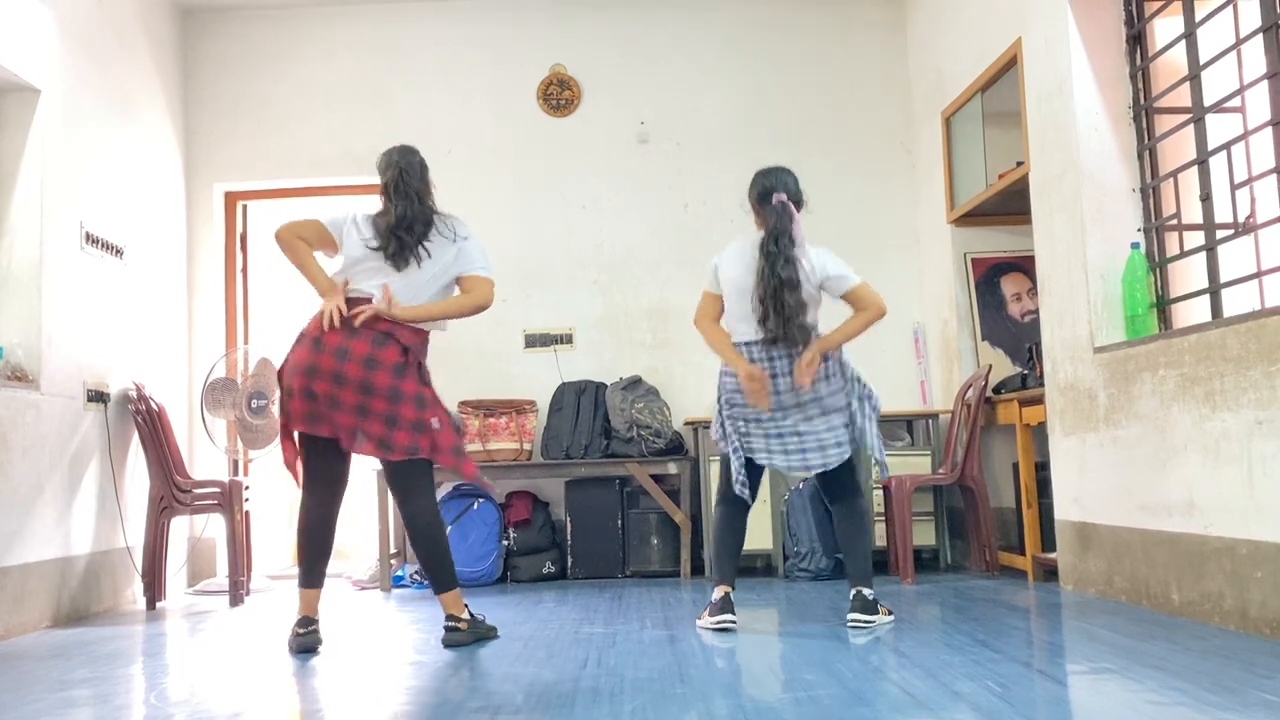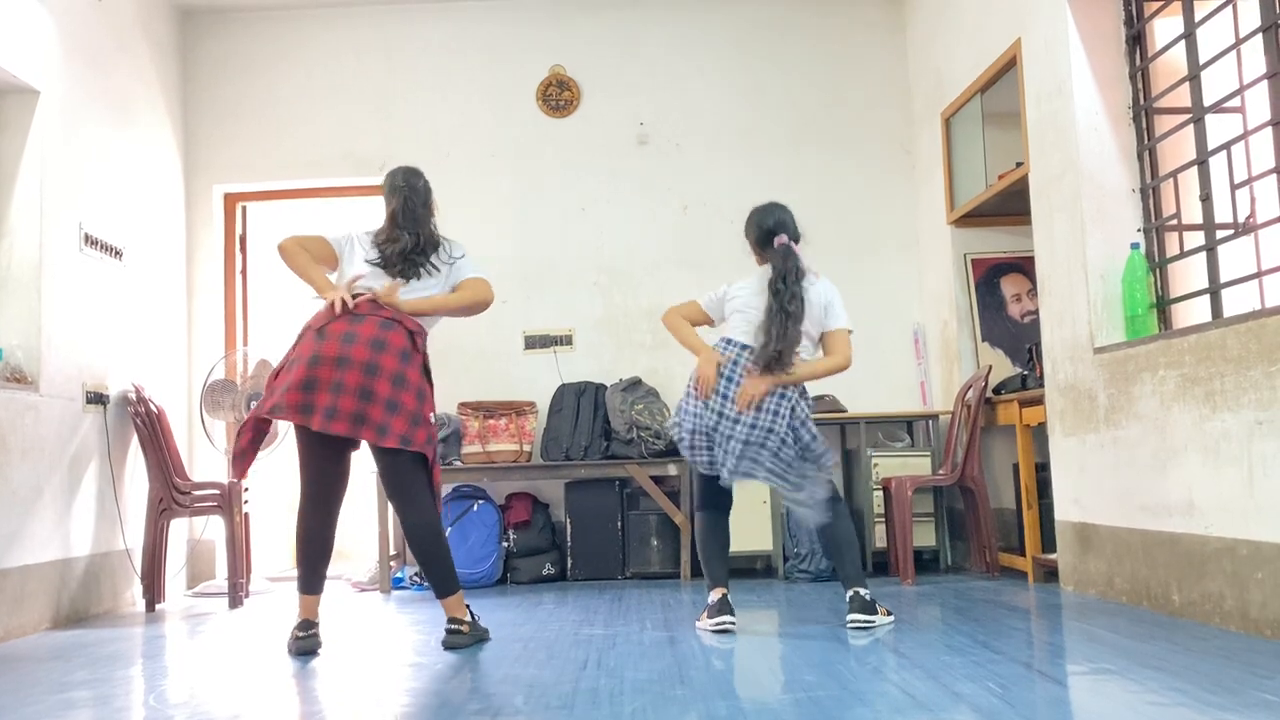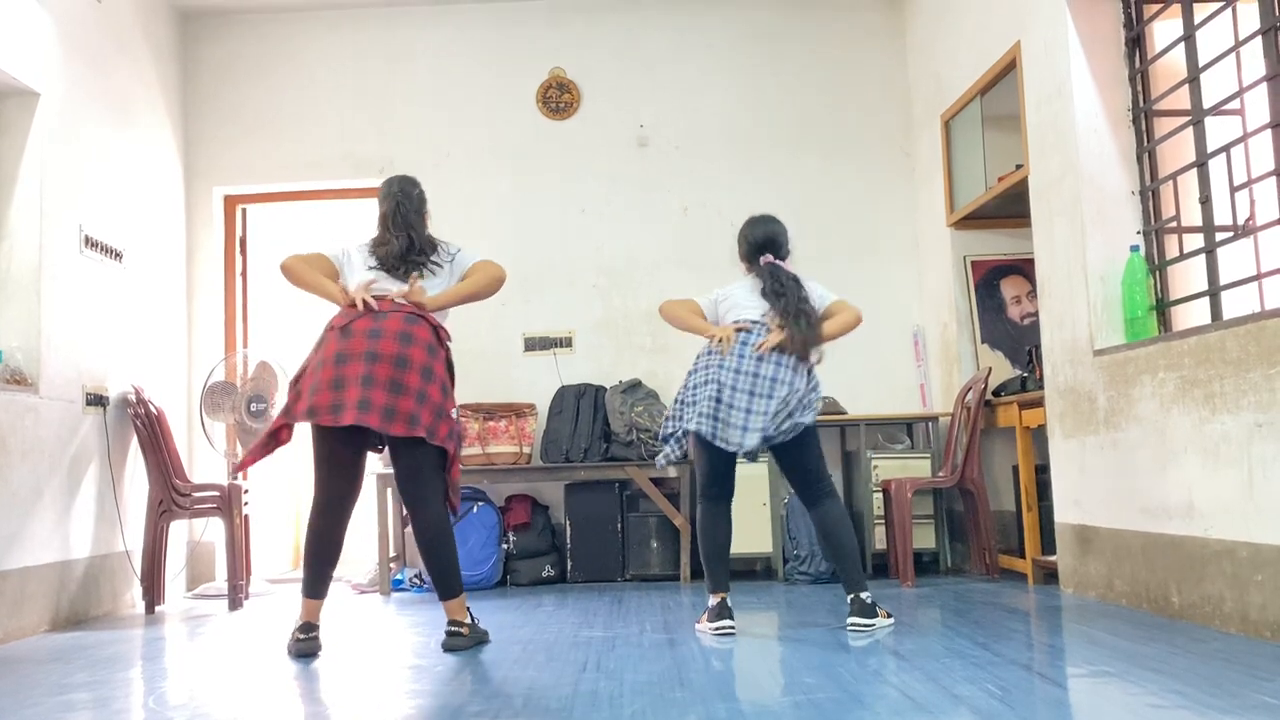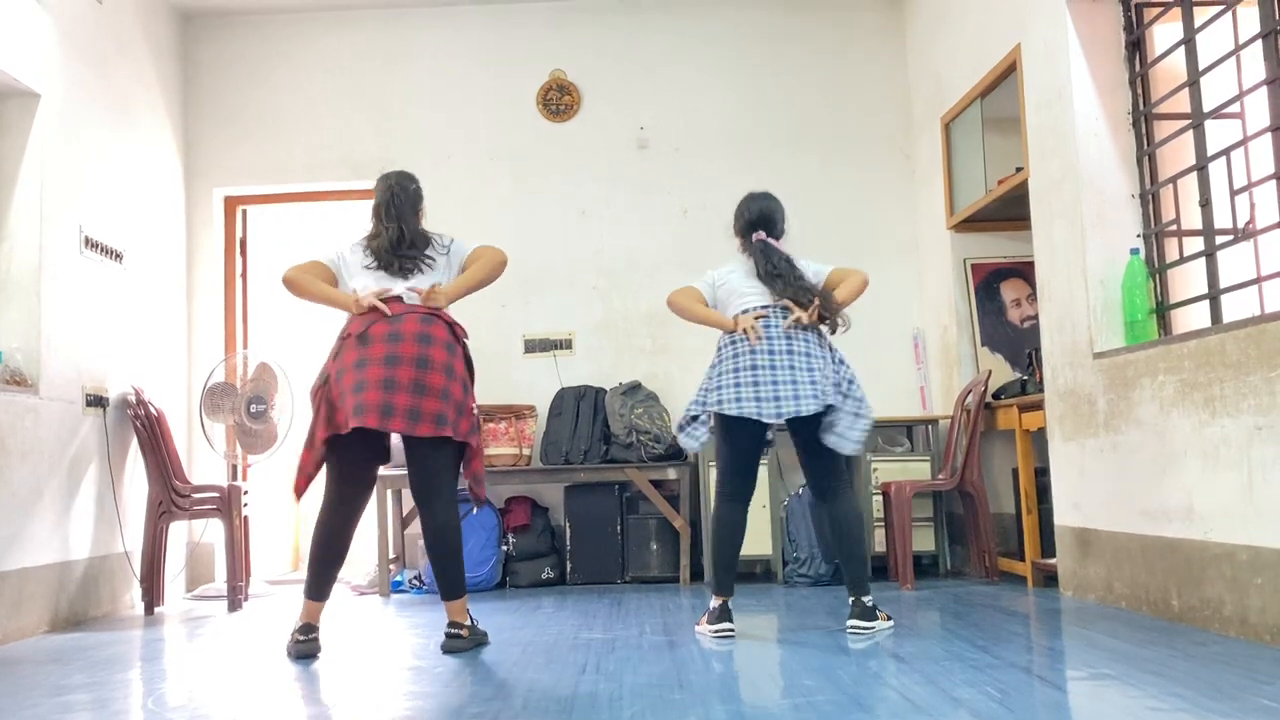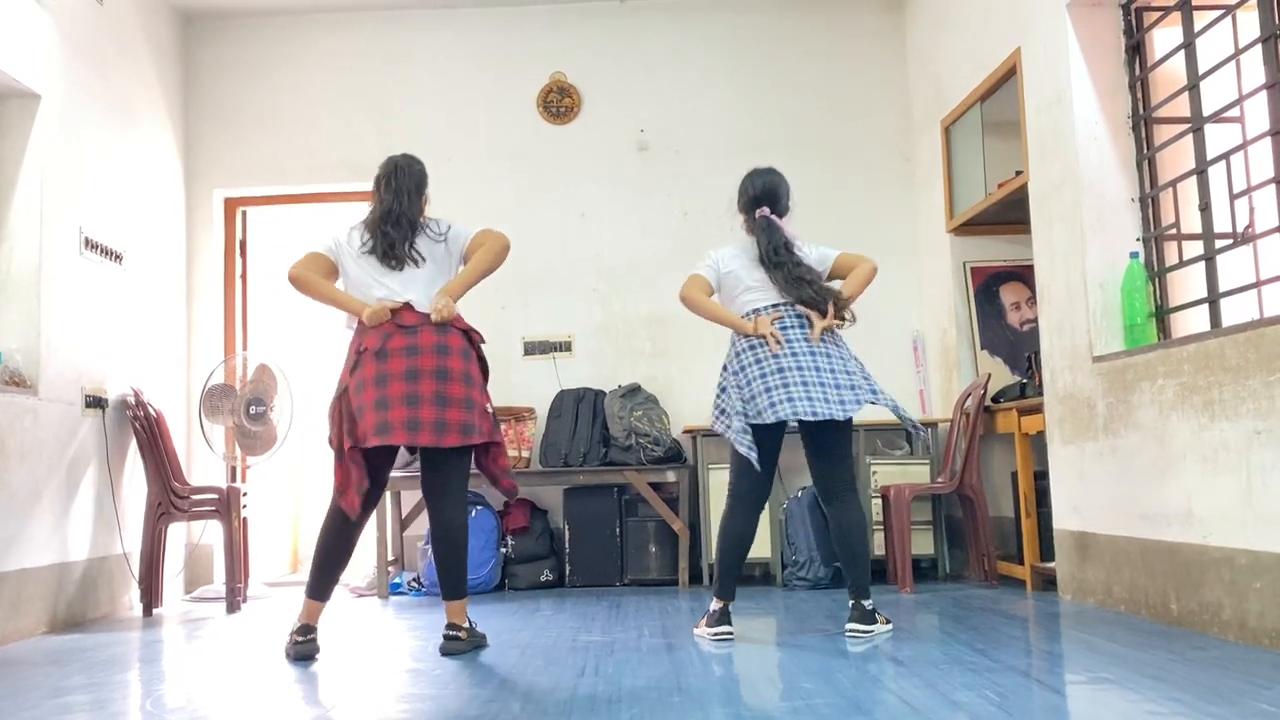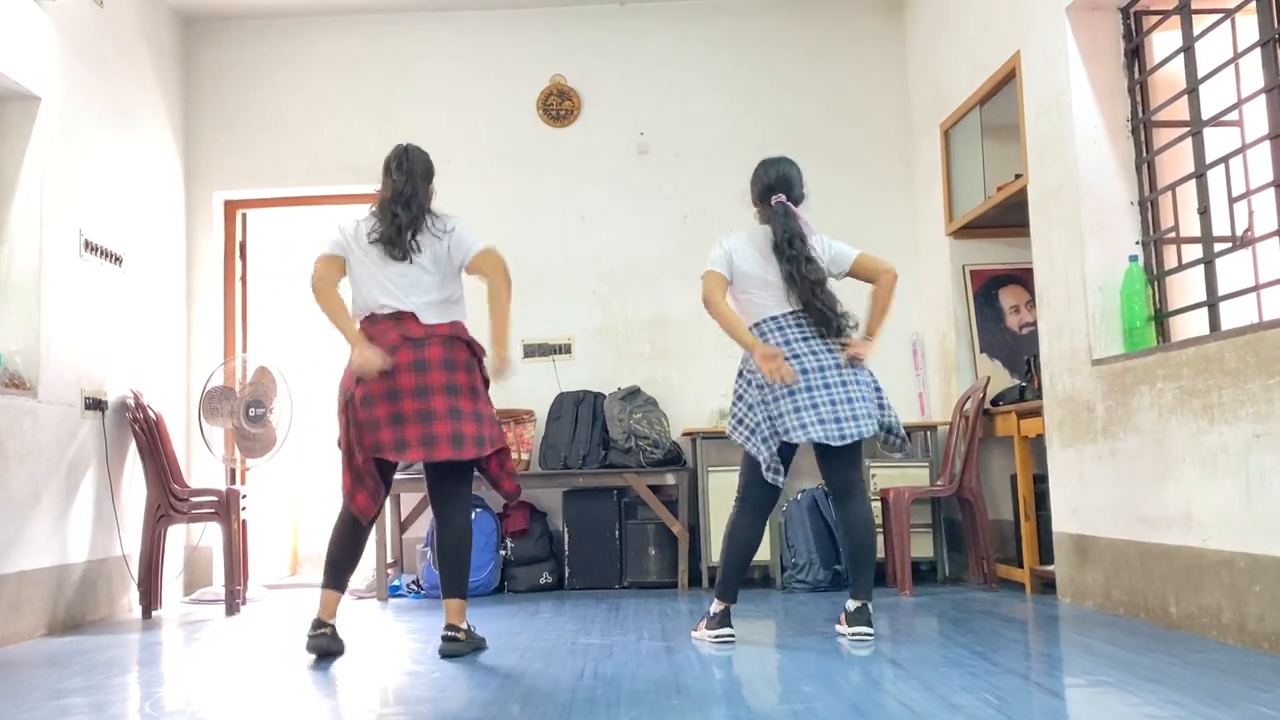
dt=0.2s
person 1, frame 1
left shoulder: (358, 225)
right shoulder: (455, 236)
left elbow: (288, 233)
right elbow: (481, 296)
left wrist: (328, 290)
right wrist: (403, 312)
left hip: (326, 351)
right hip: (391, 362)
left knee: (321, 490)
right knee: (415, 496)
left ankle: (306, 620)
right ankle: (457, 616)
person 1, frame 2
left shoulder: (357, 244)
right shoulder: (452, 256)
left elbow: (290, 246)
right elbow: (481, 297)
left wrist: (329, 290)
right wrist: (407, 305)
left hip: (328, 346)
right hip: (391, 354)
left knee: (319, 496)
right knee: (412, 496)
left ankle: (306, 623)
right ankle: (459, 618)
person 1, frame 3
left shoulder: (356, 254)
right shoulder: (449, 257)
left elbow: (292, 264)
right elbow: (494, 274)
left wrist: (342, 294)
right wrist: (431, 302)
left hip: (348, 347)
right hip: (413, 350)
left knee: (332, 497)
right knee: (425, 497)
left ankle: (307, 625)
right ankle: (459, 620)
person 1, frame 4
left shoulder: (350, 255)
right shoulder: (444, 249)
left elbow: (293, 276)
right elbow: (495, 258)
left wrist: (350, 301)
right wrist: (446, 296)
left hip: (364, 353)
right hip: (430, 349)
left knee: (343, 498)
right knee: (436, 496)
left ankle: (307, 626)
right ankle: (458, 622)
person 1, frame 5
left shoulder: (350, 242)
right shoulder: (444, 236)
left elbow: (298, 273)
right elbow: (497, 243)
left wrist: (359, 308)
right wrist: (450, 295)
left hip: (378, 362)
right hip: (441, 358)
left knee: (354, 498)
right knee: (447, 498)
left ankle: (305, 627)
right ankle: (458, 624)
person 1, frame 6
left shoulder: (353, 233)
right shoulder: (448, 232)
left elbow: (322, 282)
right elbow: (495, 269)
left wrist: (357, 343)
right wrist: (500, 341)
left hip: (382, 367)
right hip: (443, 363)
left knee: (362, 497)
right knee: (451, 499)
left ankle: (324, 621)
right ankle: (456, 626)
person 2, frame 1
left shoulder: (730, 257)
right shoulder: (815, 260)
left elbow: (706, 321)
right elbow: (875, 307)
left wrist: (739, 365)
right wrist: (820, 348)
left hip: (748, 392)
right hip: (811, 388)
left knee: (732, 497)
right knee: (846, 493)
left ankle: (721, 598)
right ankle: (863, 596)
person 2, frame 2
left shoulder: (737, 287)
right shoulder: (820, 289)
left elbow: (673, 317)
right elbow: (840, 358)
left wrist: (704, 357)
right wrist: (775, 379)
left hip: (716, 400)
right hip: (773, 408)
left knee: (710, 506)
right knee: (826, 501)
left ankle: (718, 601)
right ankle: (859, 598)
person 2, frame 3
left shoulder: (727, 293)
right shoulder: (805, 290)
left elbow: (669, 308)
right elbow: (851, 315)
left wrist: (714, 329)
right wrist: (799, 337)
left hip: (720, 374)
right hip: (782, 380)
left knee: (713, 498)
right knee: (821, 494)
left ankle: (718, 605)
right ankle: (860, 601)
person 2, frame 4
left shoulder: (721, 276)
right shoulder: (800, 269)
left elbow: (677, 300)
right elbow: (857, 278)
left wrist: (729, 322)
right wrist: (822, 309)
left hip: (743, 365)
right hip: (807, 360)
left knee: (733, 494)
right knee: (834, 488)
left ankle: (720, 607)
right ankle: (862, 603)
person 2, frame 5
left shoulder: (723, 258)
right shoulder: (803, 253)
left elbow: (690, 293)
right elbow: (865, 266)
left wrist: (744, 325)
right wrist: (833, 310)
left hip: (759, 363)
right hip: (820, 362)
left knee: (746, 496)
right knee: (839, 491)
left ankle: (720, 610)
right ankle: (861, 607)
person 2, frame 6
left shoulder: (733, 246)
right shoulder: (818, 244)
left elbow: (713, 298)
right elbow: (885, 274)
left wrist: (759, 351)
right wrist: (865, 338)
left hip: (776, 374)
right hip: (833, 367)
left knee: (754, 500)
right knee: (849, 491)
left ankle: (720, 612)
right ankle: (858, 608)
